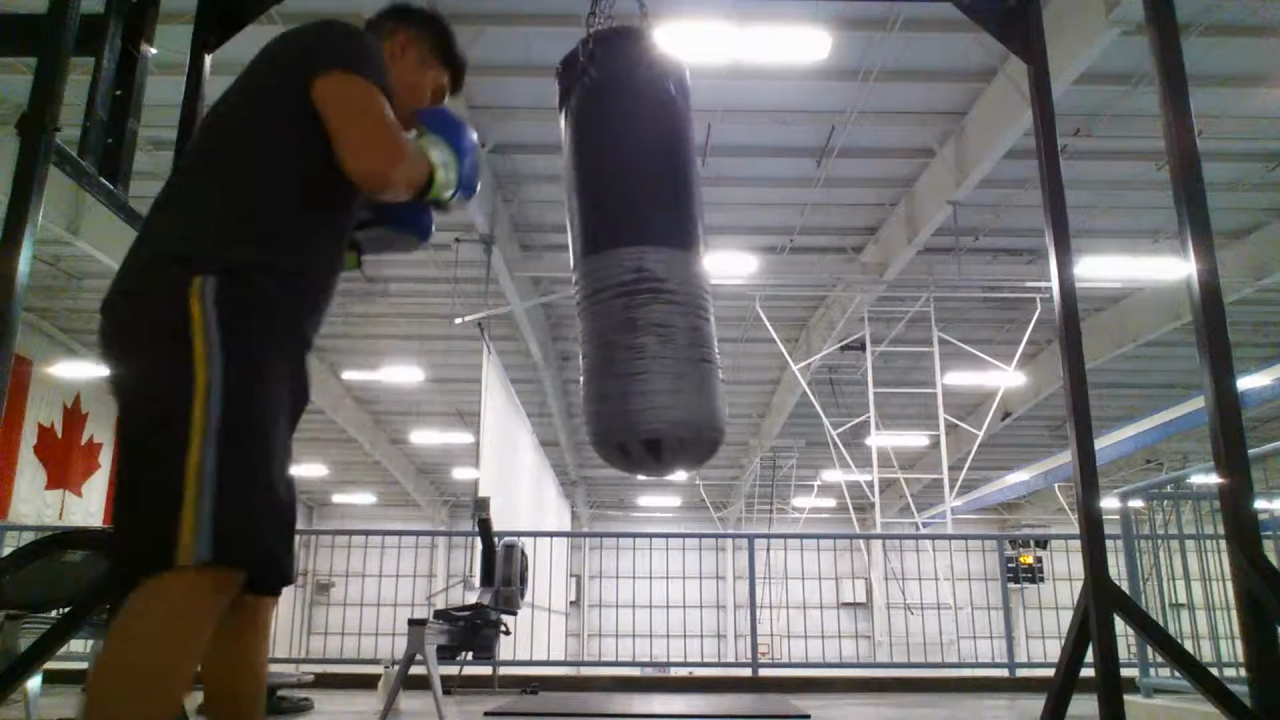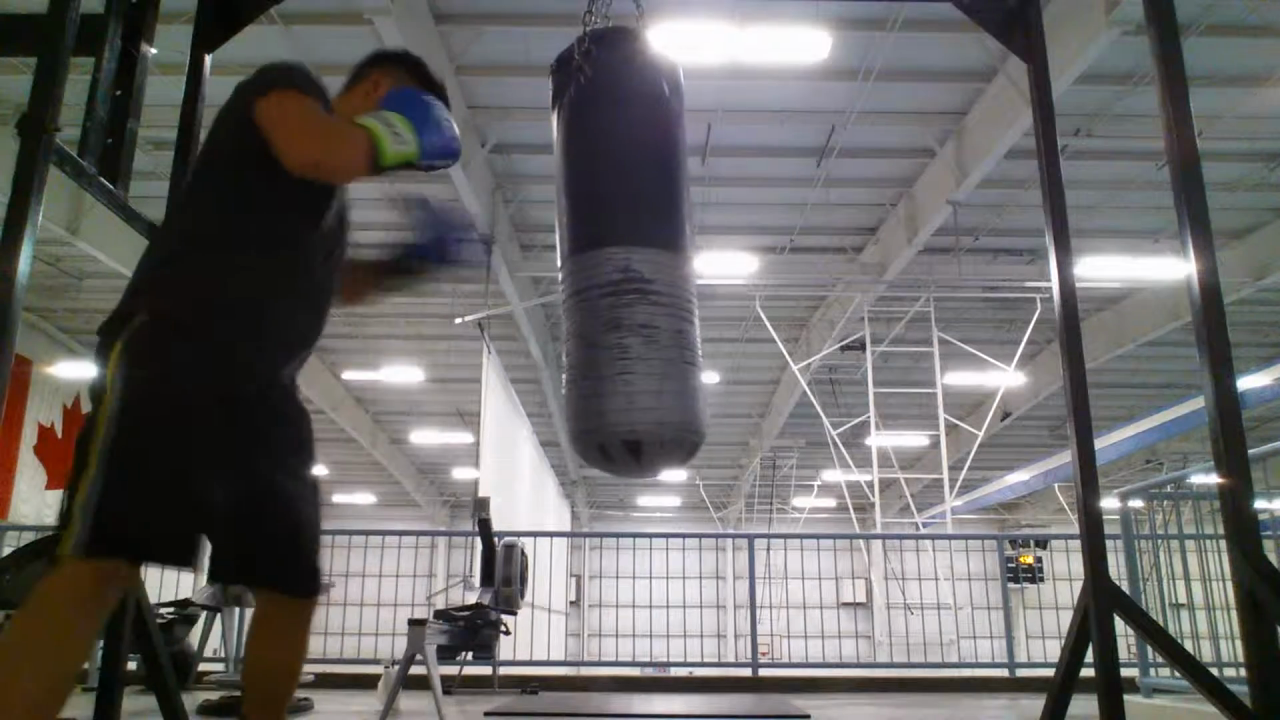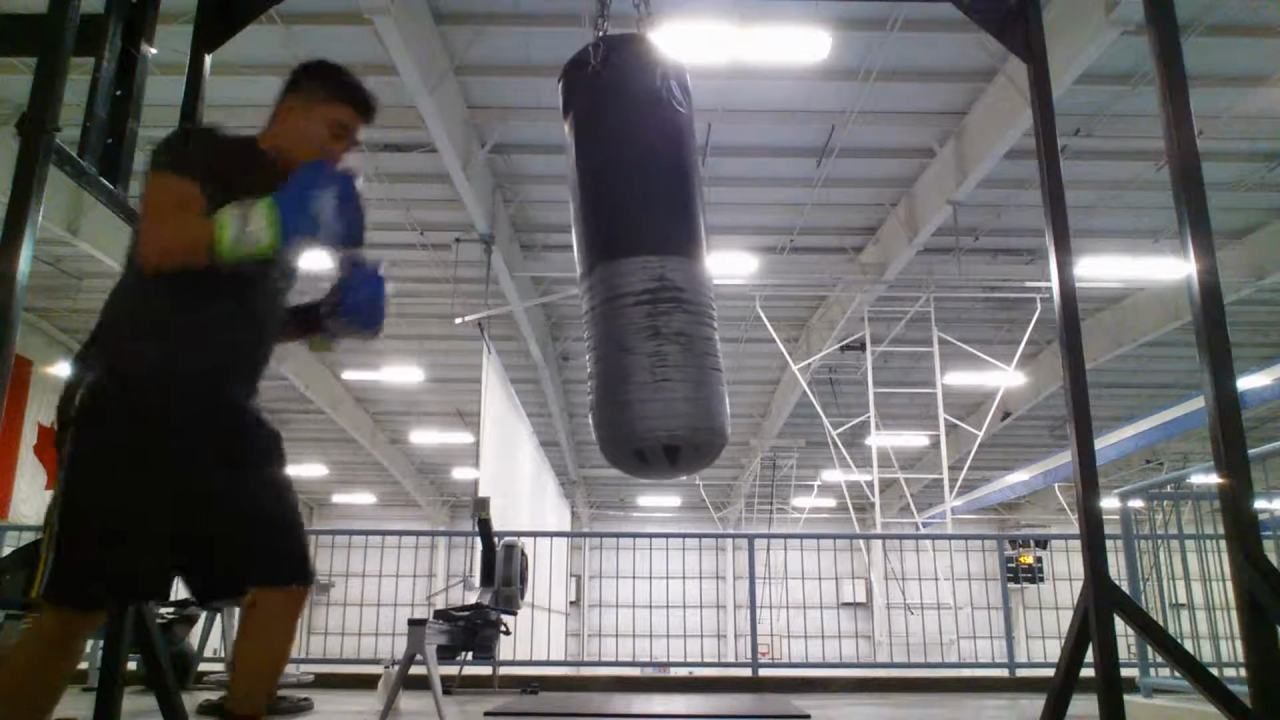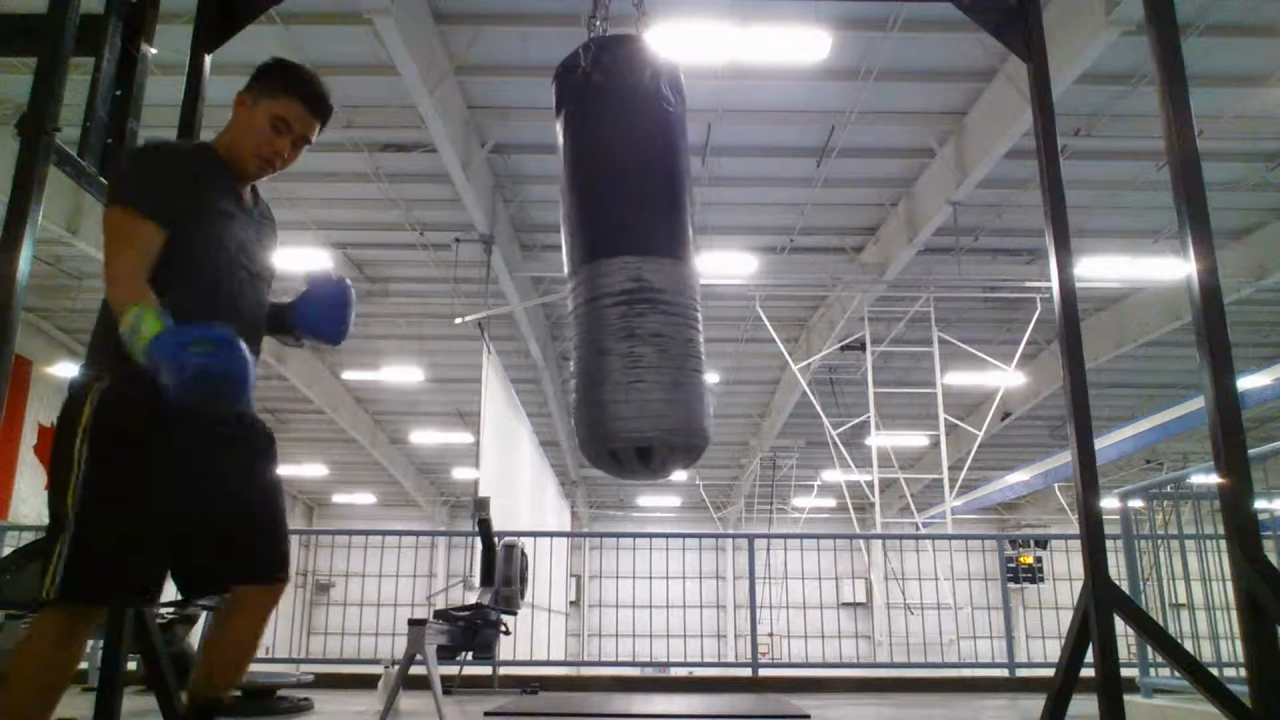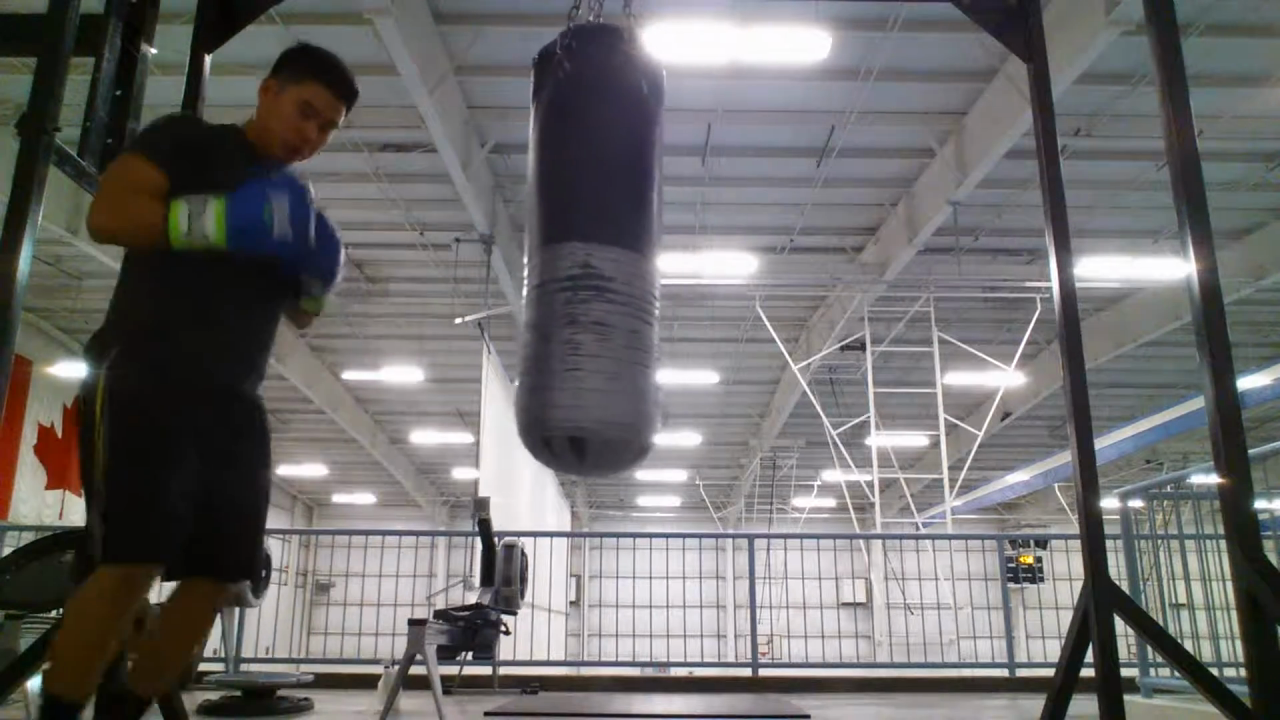
dt=0.4s
person 1, frame 1
left shoulder: (286, 102)
right elbow: (376, 164)
left wrist: (360, 238)
right wrist: (438, 167)
left hip: (237, 336)
right hip: (209, 320)
left knee: (250, 585)
right knee: (205, 570)
person 1, frame 2
left shoulder: (327, 197)
right shoulder: (291, 86)
left elbow: (342, 282)
right elbow: (321, 153)
left wrist: (414, 260)
right wrist: (401, 132)
left hip: (258, 389)
right hip: (173, 354)
left knee: (293, 590)
right knee: (101, 567)
person 1, frame 3
left shoulder: (281, 209)
right shoulder: (201, 151)
right elbow: (160, 245)
left wrist: (328, 315)
right wrist: (279, 221)
left hip: (221, 420)
right hip: (128, 402)
left knee: (283, 586)
right knee: (74, 606)
person 1, frame 4
left shoulder: (258, 215)
right shoulder: (161, 170)
right elbow: (125, 279)
left wrist: (291, 316)
right wrist: (165, 349)
left hip: (221, 424)
right hip: (132, 408)
left knee: (261, 582)
right knee: (81, 602)
person 1, frame 5
left shoulder: (290, 200)
right shoulder: (184, 139)
left elbow: (299, 313)
right elbow: (106, 214)
left wrist: (311, 276)
right wrist: (224, 220)
left hip: (231, 400)
right hip: (142, 380)
left knee: (212, 578)
right knee: (131, 563)
